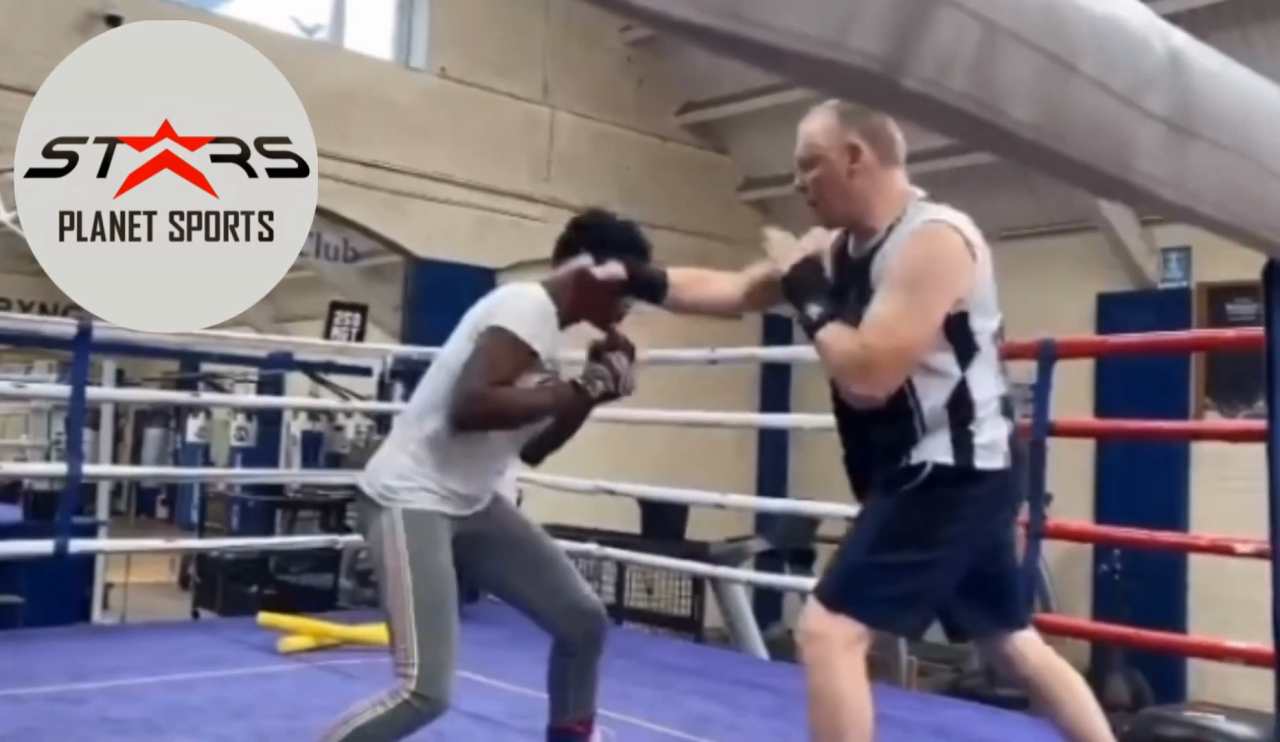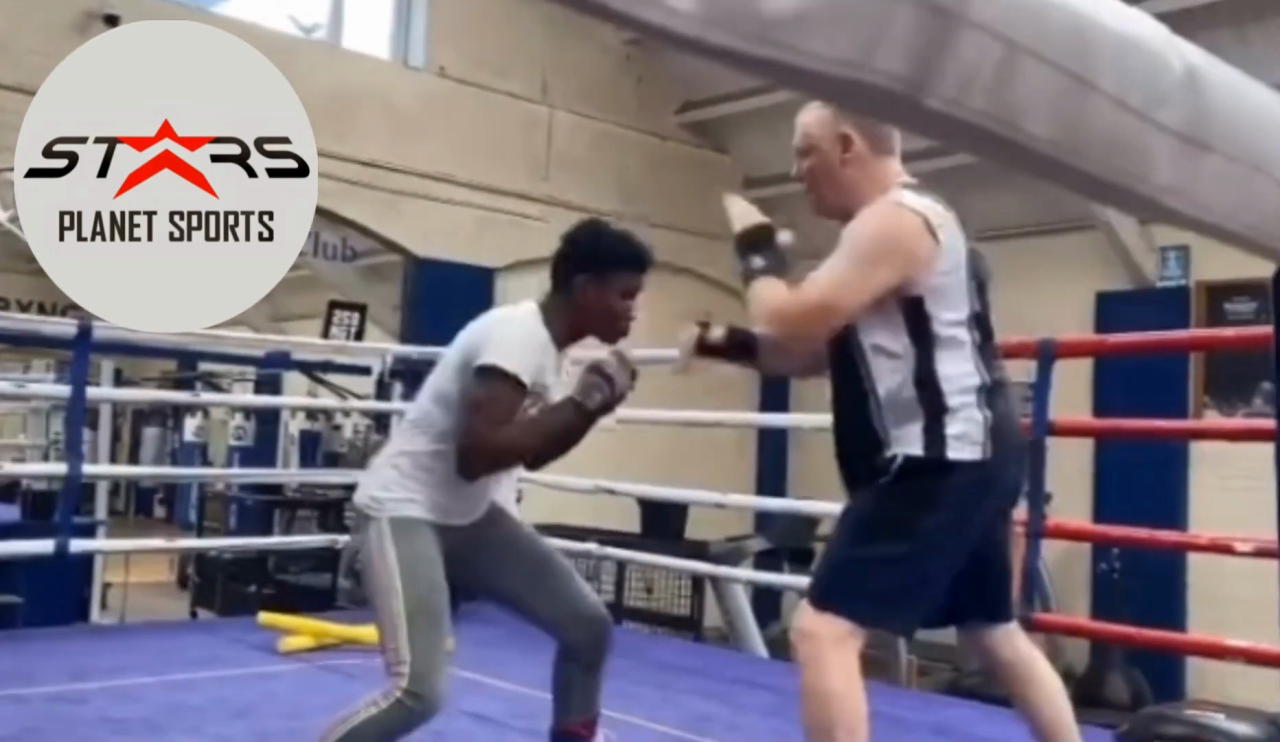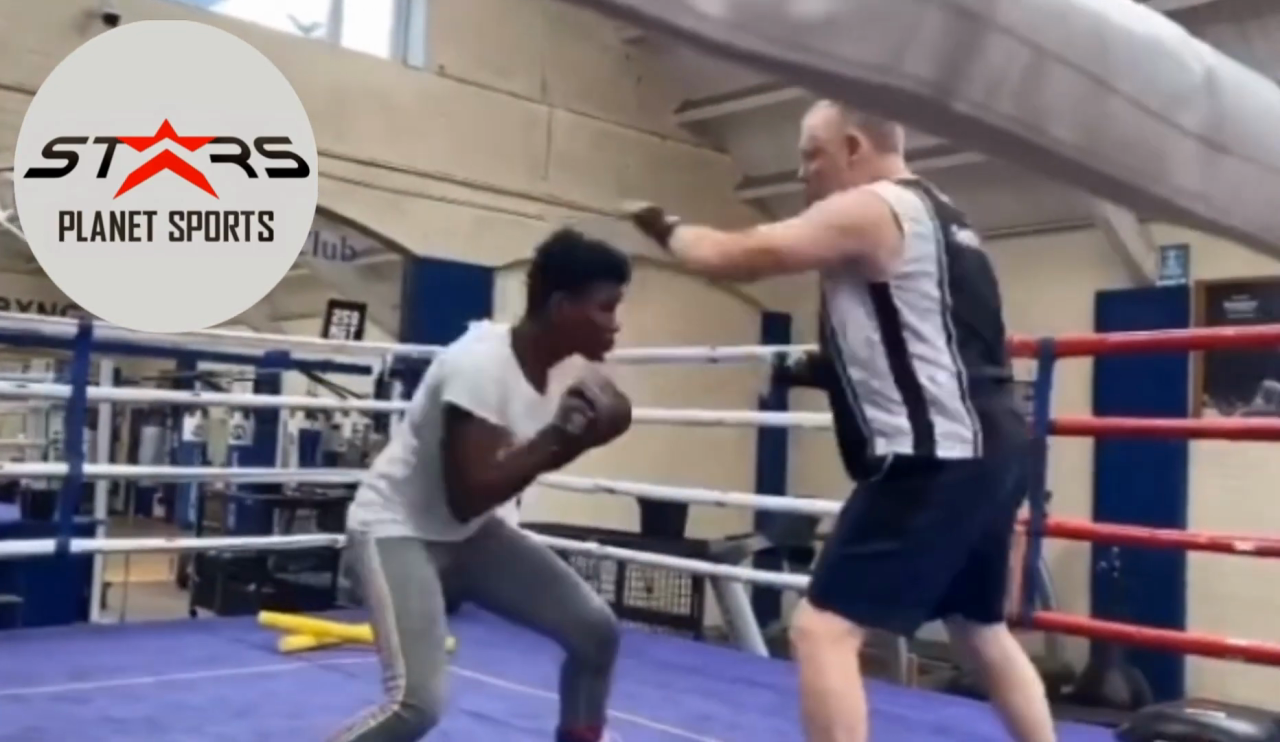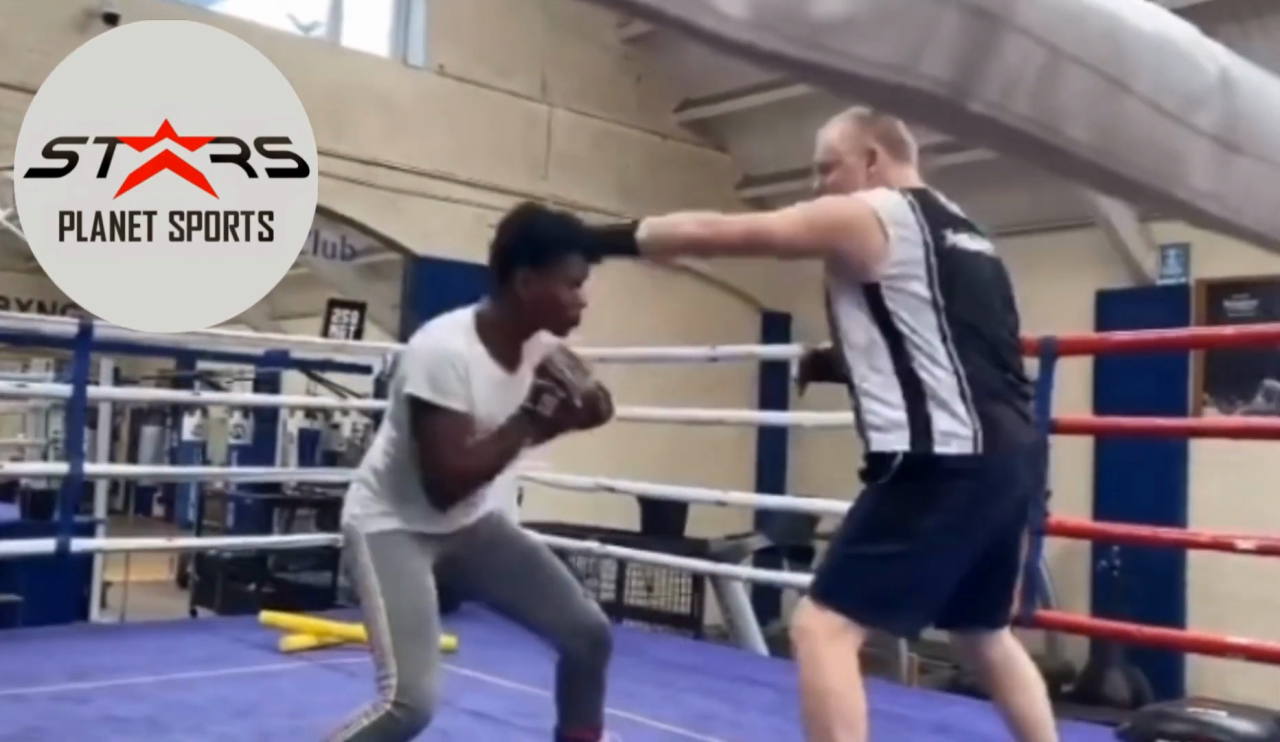
dt=0.1s
person 1, frame 1
left shoulder: (932, 239)
right shoulder: (839, 248)
left elbow: (865, 378)
right elbow: (733, 292)
left wrist: (809, 297)
right wrist: (638, 282)
left hip: (950, 478)
right hip: (937, 478)
left knee: (829, 633)
right knee: (1013, 644)
person 1, frame 2
left shoulder: (897, 223)
right shoulder: (885, 227)
left elbow: (790, 327)
right elbow: (807, 353)
left wrist: (758, 252)
right wrist: (737, 344)
left hip: (934, 467)
right hip: (969, 462)
left knee: (821, 632)
right knee: (992, 633)
person 1, frame 3
left shoulder: (868, 211)
right shoulder: (939, 221)
left elbow: (729, 256)
left wrist: (664, 226)
right wrist: (823, 368)
left hip: (932, 463)
right hip: (986, 457)
left knee: (822, 630)
right knee: (980, 631)
person 1, frame 4
left shoulder: (862, 216)
right shoulder: (962, 235)
left elbow: (718, 234)
left wrist: (619, 236)
right wrist: (847, 366)
left hip: (943, 464)
right hip: (1008, 459)
left knee: (822, 628)
right knee: (982, 633)
person 2, frame 1
left shoulder: (540, 319)
right shoulder: (527, 307)
left elbow: (533, 449)
right elbow: (469, 407)
left wrist: (597, 379)
right wrist: (580, 389)
left hip: (470, 502)
right hip: (410, 499)
left knee: (583, 619)
right knee: (425, 688)
person 2, frame 2
left shoulder: (549, 347)
right shoulder: (515, 337)
left elbow: (528, 449)
right elbow: (477, 456)
left wrist: (593, 403)
right wrist: (582, 403)
left hip: (468, 514)
right hip: (400, 511)
left knee: (589, 624)
right knee: (419, 690)
person 2, frame 3
left shoulder: (541, 367)
right shoulder: (481, 365)
right elbow: (467, 497)
left wrist: (586, 431)
right wrist: (564, 429)
left hip: (467, 533)
right hip: (394, 531)
left knee: (596, 631)
person 2, frame 4
left shoulder: (539, 347)
right shoulder: (443, 352)
right elbow: (447, 485)
left wrist: (569, 415)
right wrist: (536, 408)
left hip: (469, 523)
right hip: (392, 526)
left knee: (588, 634)
